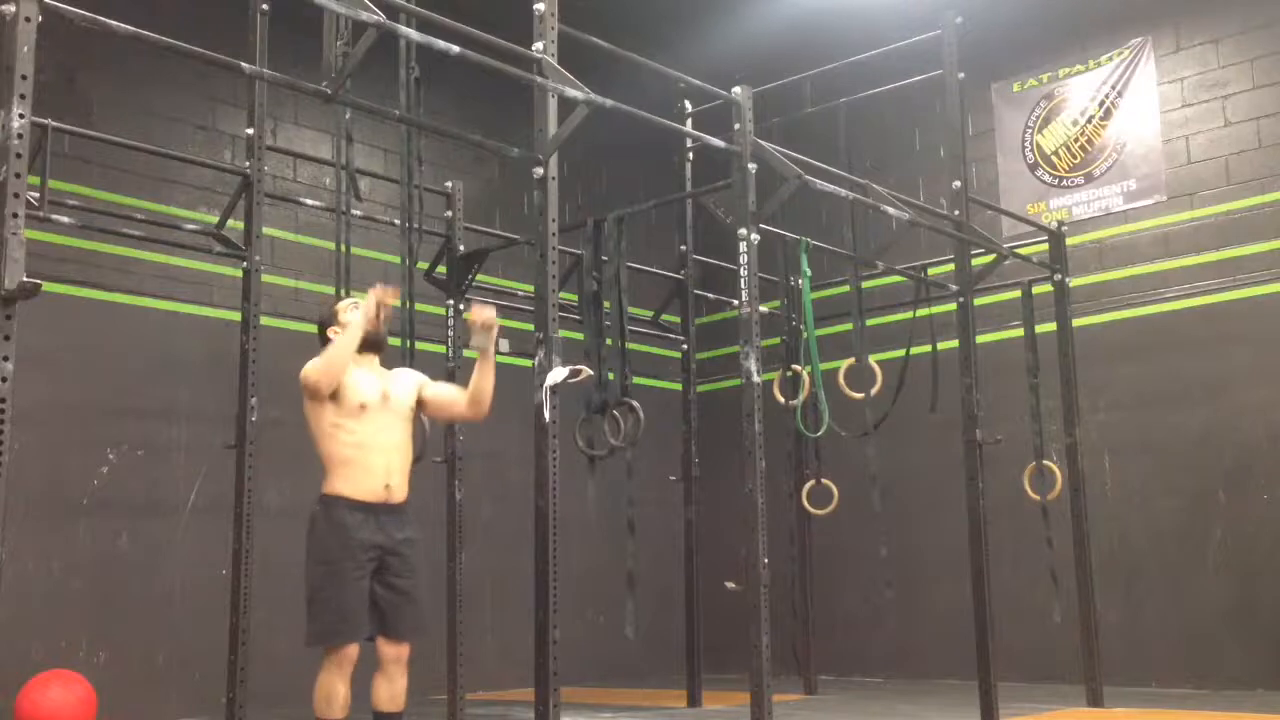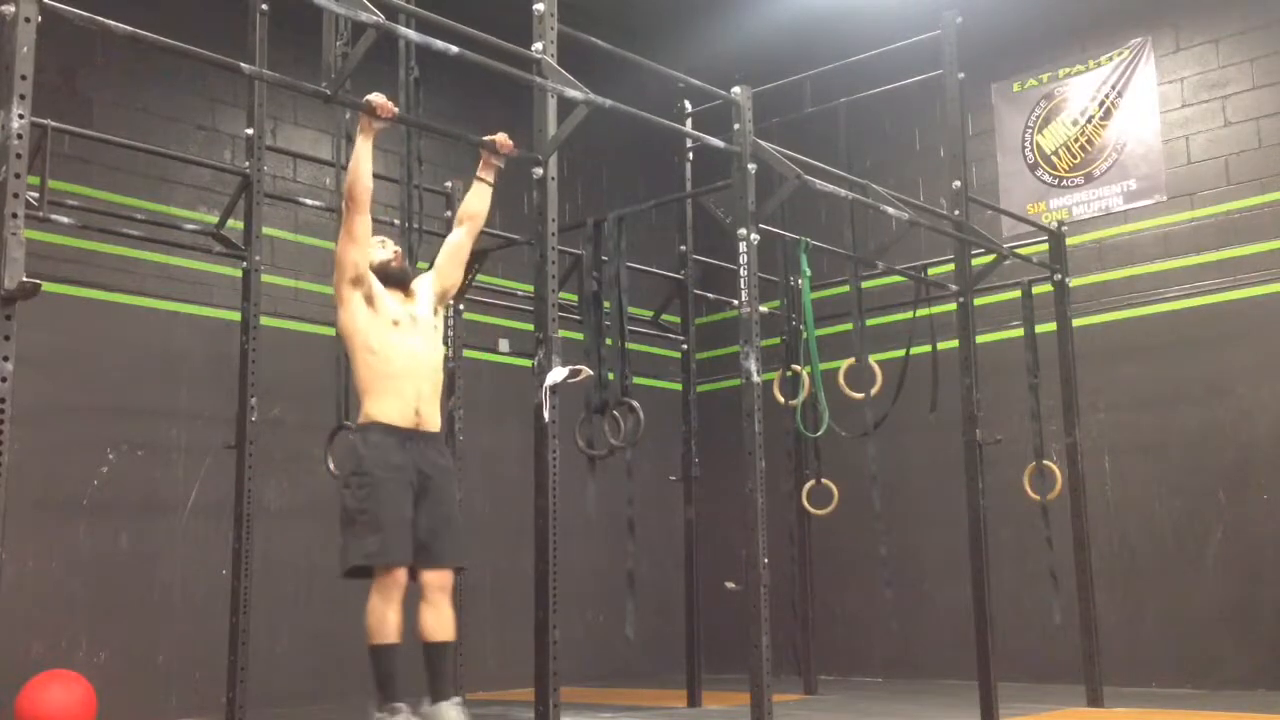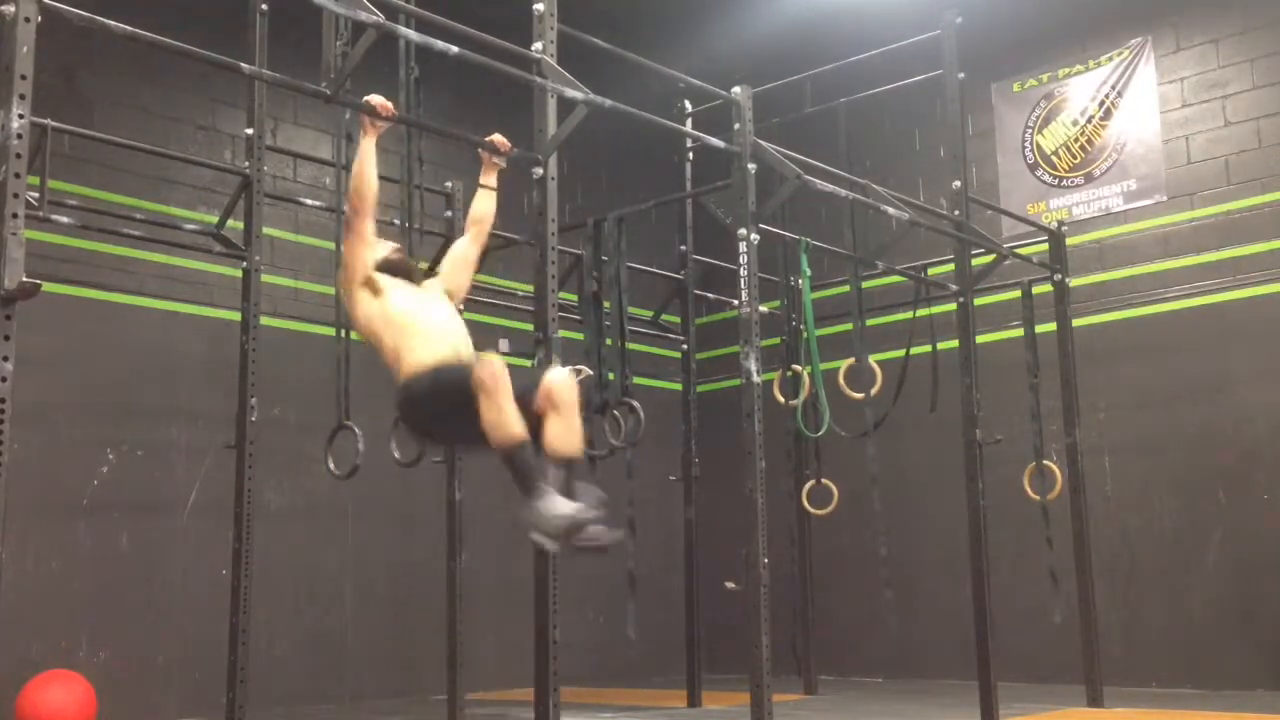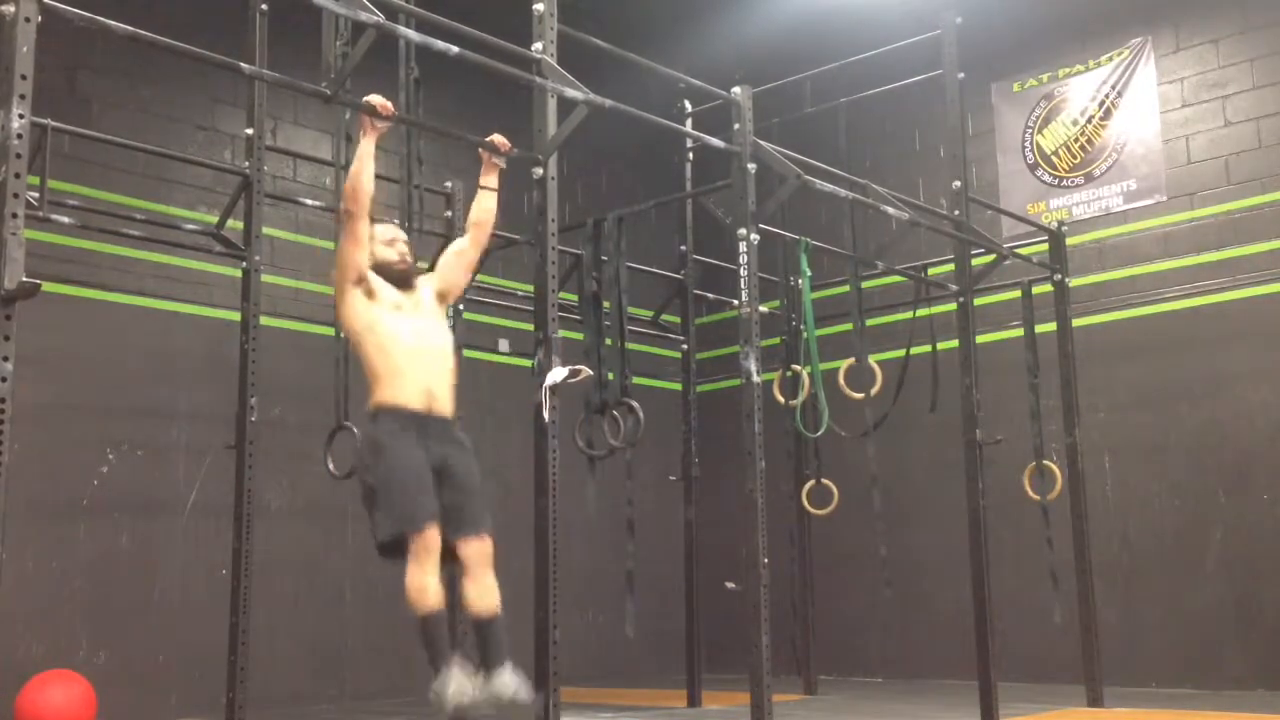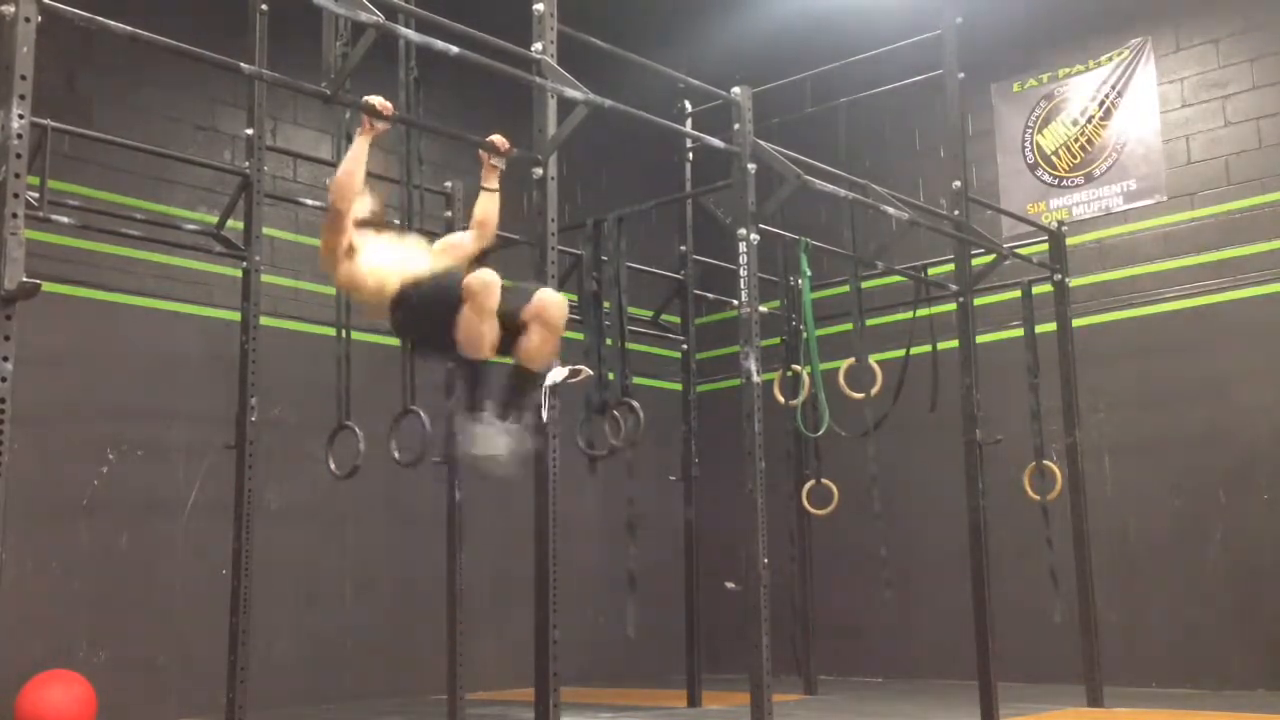
dt=1s
person 1, frame 1
left shoulder: (408, 380)
right shoulder: (324, 370)
left elbow: (474, 406)
right elbow: (319, 380)
left wrist: (485, 347)
right wrist: (361, 319)
left hip: (397, 524)
right hip: (344, 522)
left knee: (395, 651)
right knee: (342, 651)
person 1, frame 2
left shoulder: (430, 294)
right shoulder: (358, 293)
left elbow: (467, 226)
right elbow: (355, 207)
left wrist: (487, 170)
right wrist: (367, 132)
left hip: (432, 451)
right hip: (380, 447)
left knee: (438, 582)
right knee: (390, 577)
person 1, frame 3
left shoulder: (435, 292)
right shoulder: (366, 289)
left elbow: (474, 234)
right elbow: (362, 210)
left wrist: (489, 172)
right wrist: (369, 137)
left hip: (469, 402)
right hip: (429, 392)
left knee: (560, 386)
right knee: (491, 370)
left ankle: (565, 505)
right ankle: (542, 498)
person 1, frame 4
left shoulder: (432, 292)
right shoulder: (357, 291)
left elbow: (475, 237)
right elbow: (353, 214)
left wrist: (489, 174)
right wrist: (368, 138)
left hip: (447, 435)
right hip: (396, 431)
left knee: (478, 550)
right knee: (425, 544)
left ankle: (496, 671)
right ankle: (447, 671)
person 1, frame 5
left shoulder: (418, 247)
right shoulder: (345, 250)
left elbow: (482, 234)
right elbow: (340, 204)
left wrist: (490, 174)
right wrist: (365, 135)
right hip: (414, 306)
left knee: (551, 306)
right knee: (483, 283)
left ankle: (506, 420)
right ankle: (476, 414)
